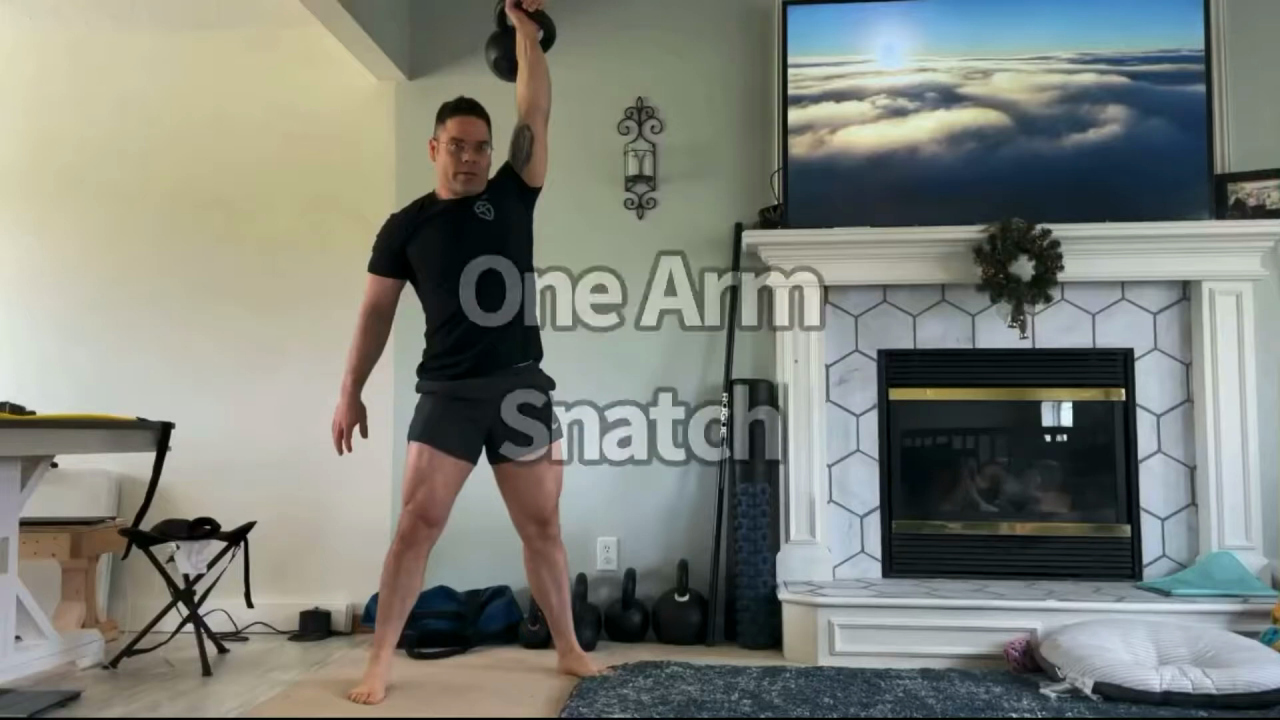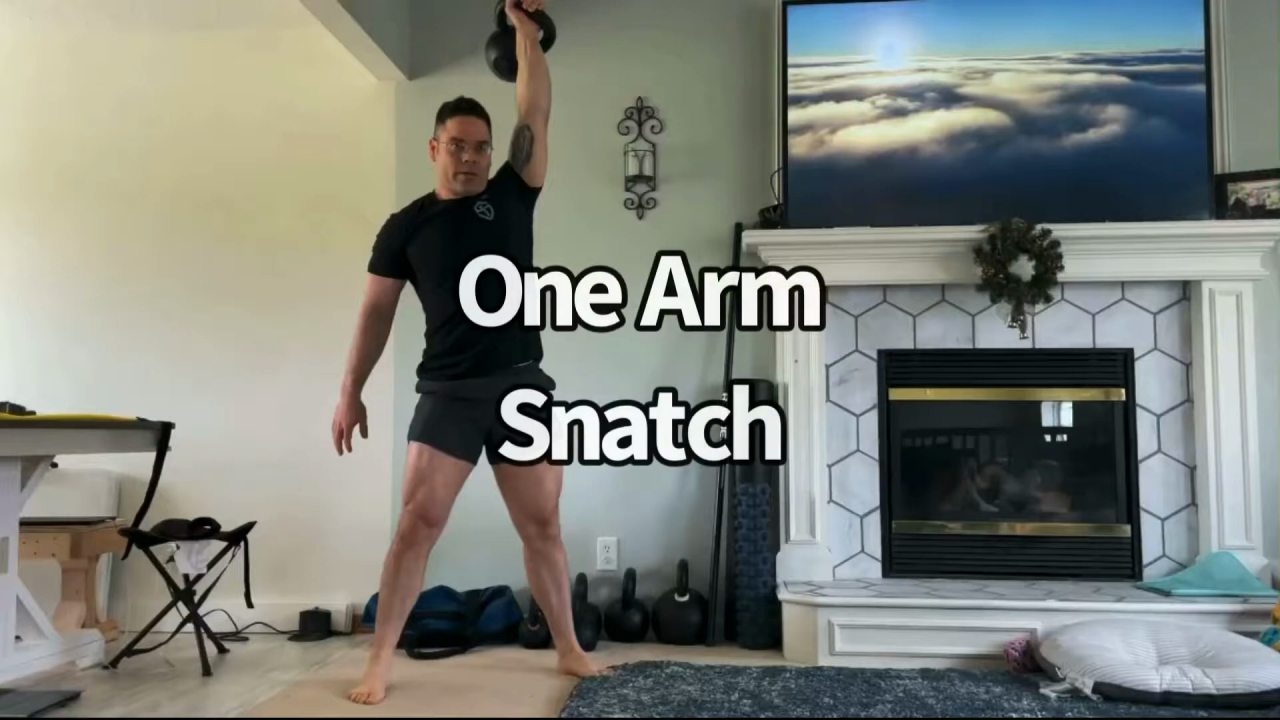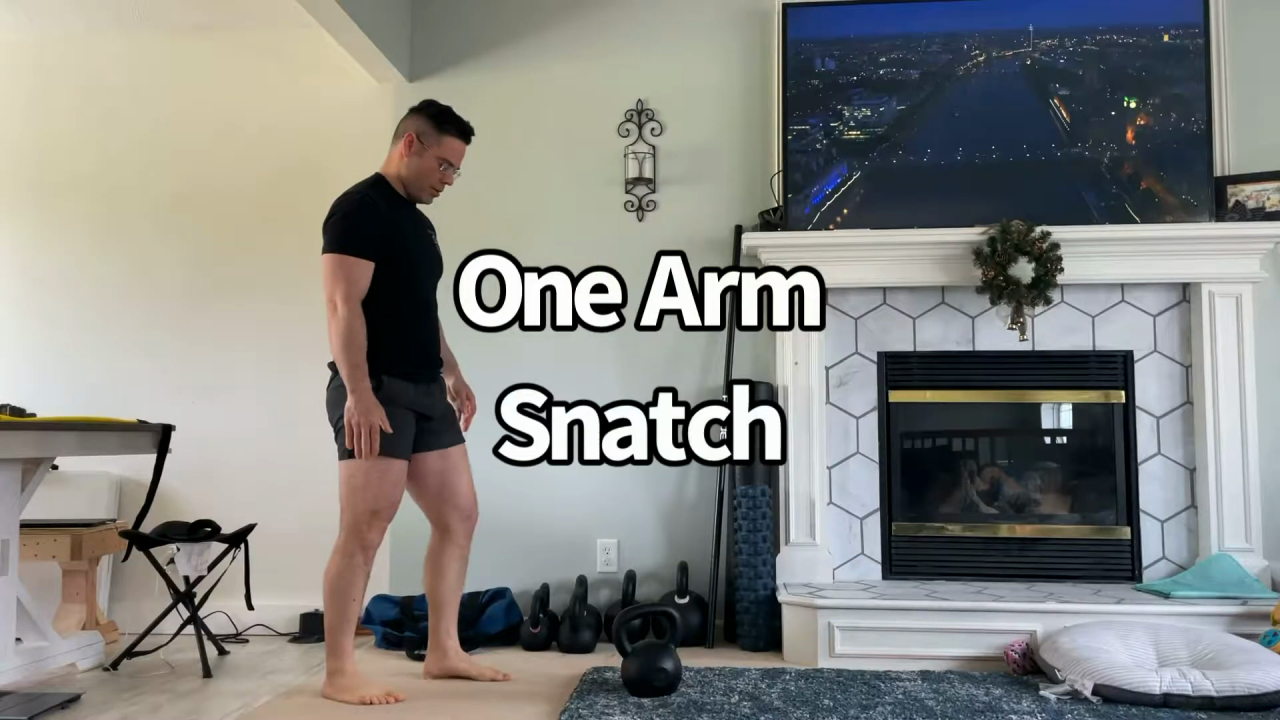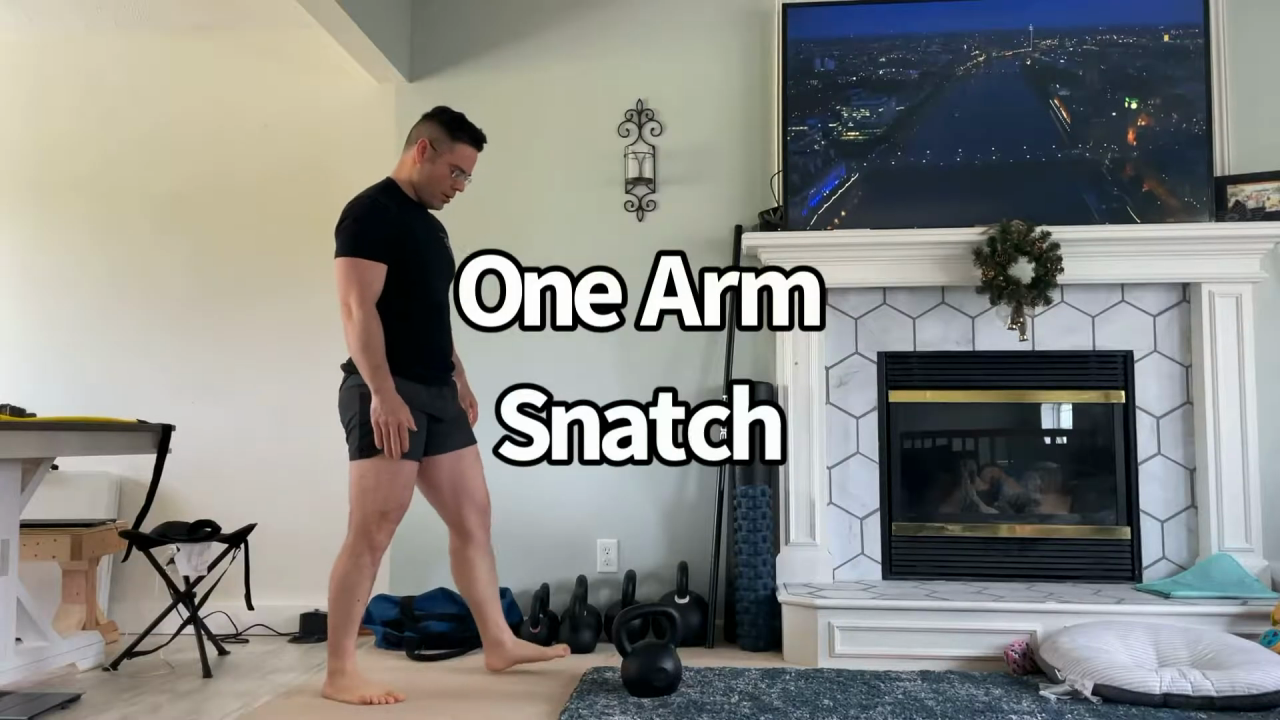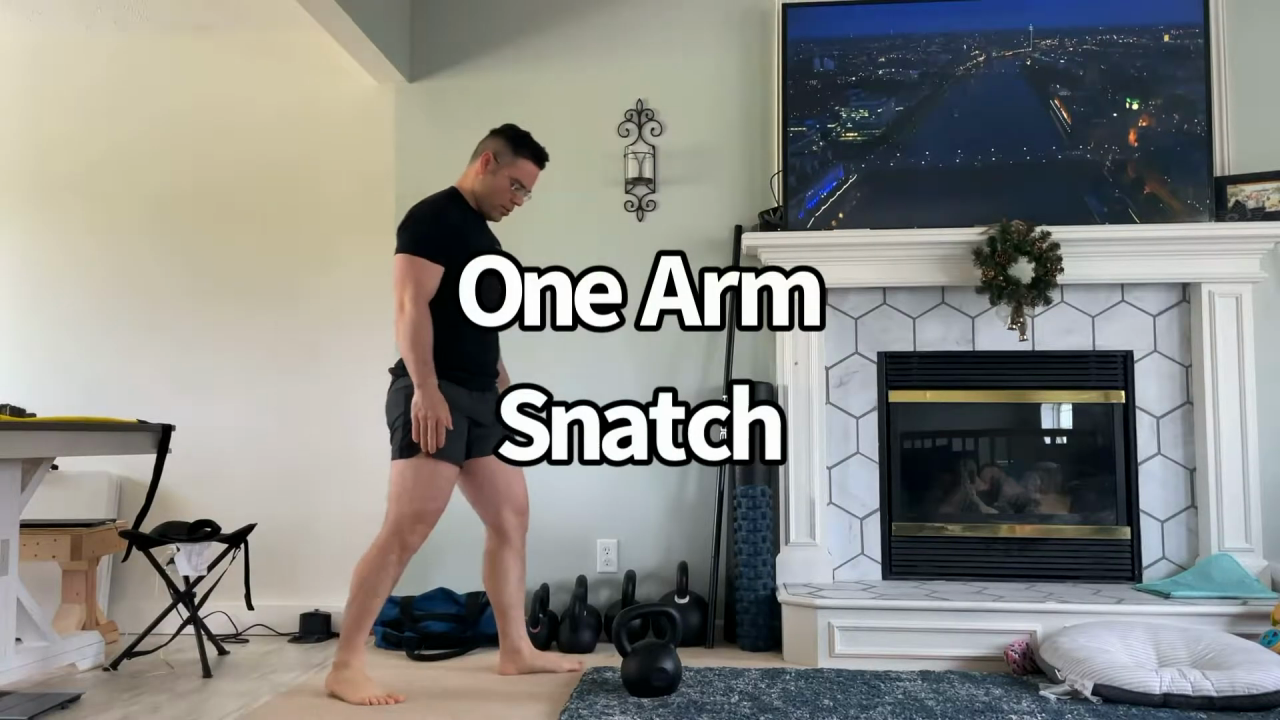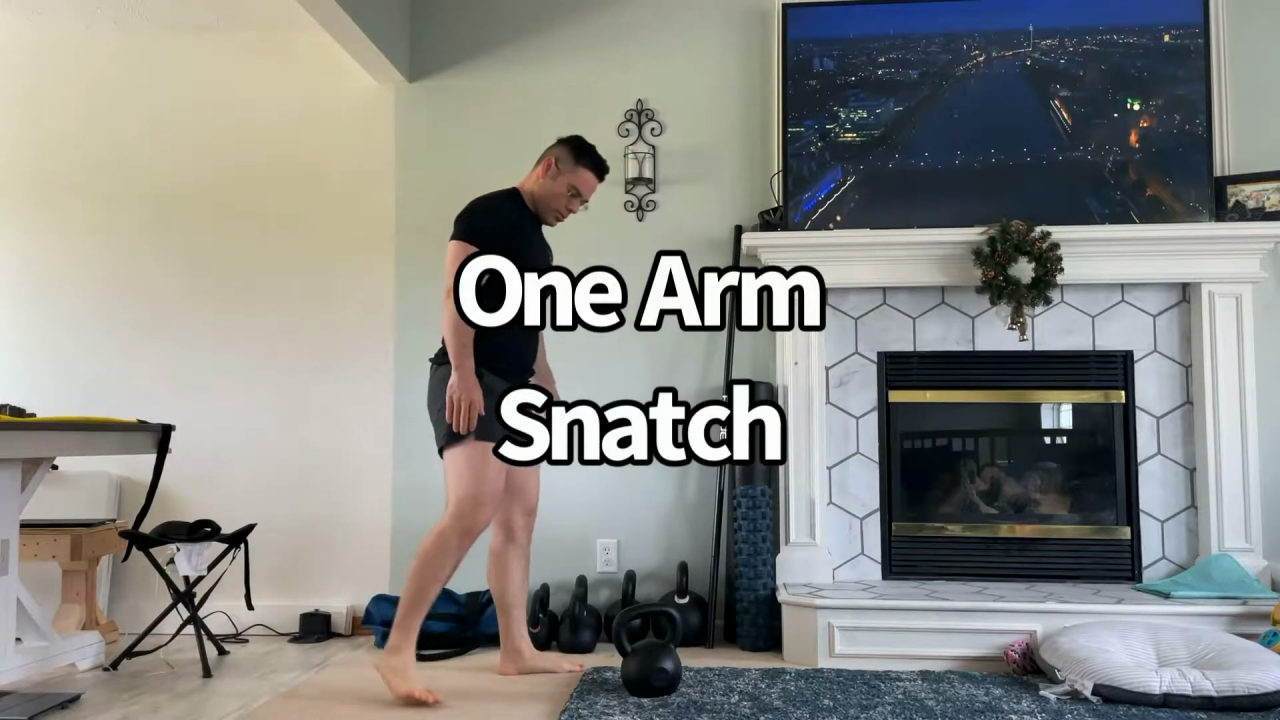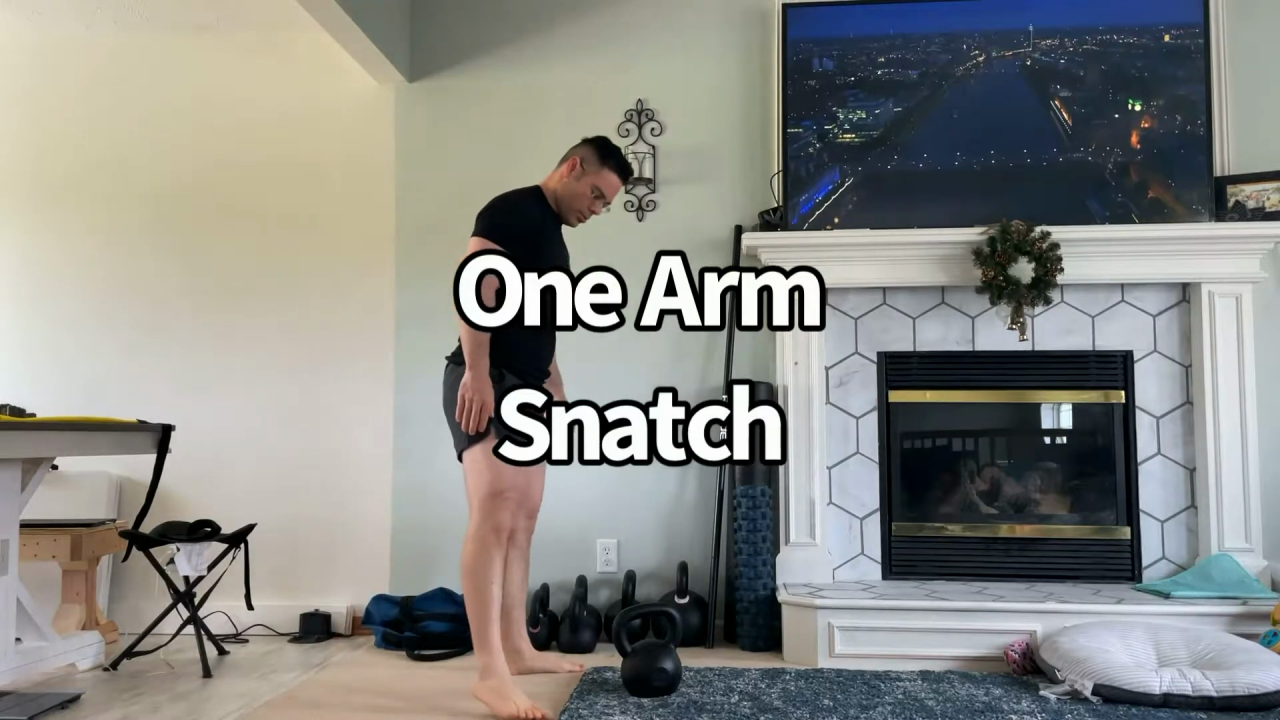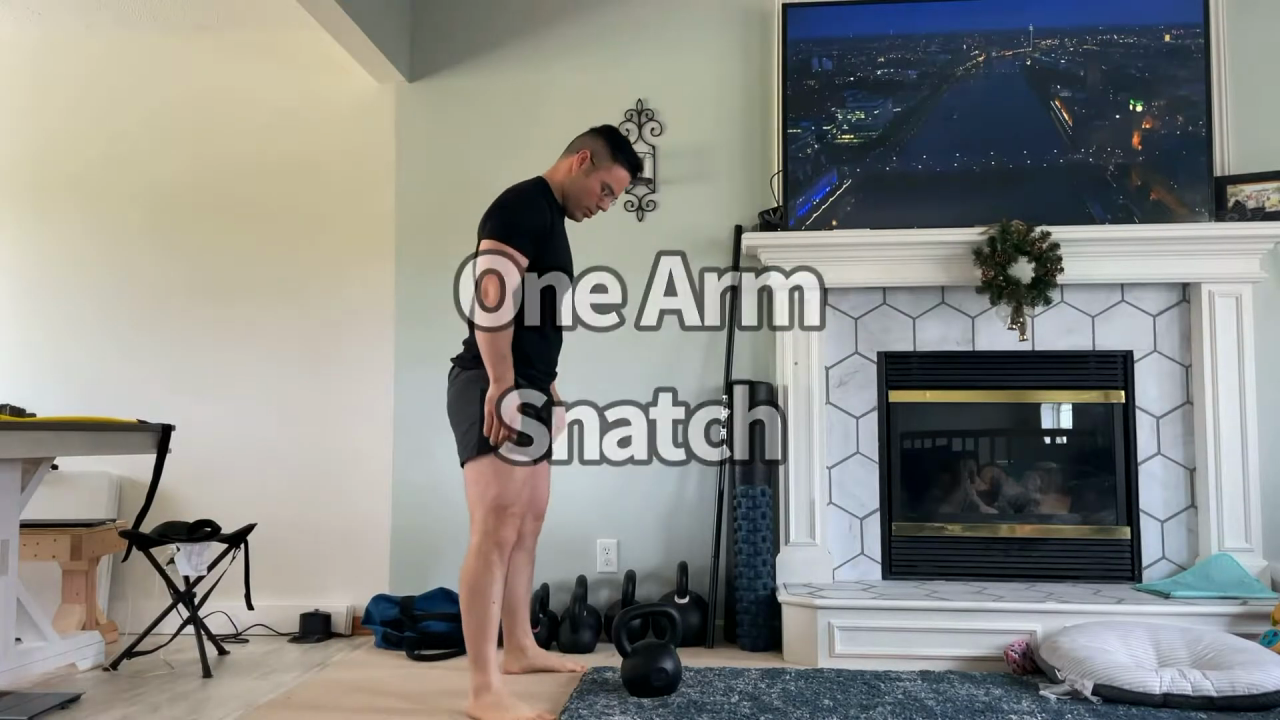
dt=0.3s
person 1, frame 1
left shoulder: (512, 196)
right shoulder: (406, 226)
left elbow: (536, 112)
right elbow: (376, 311)
right wrist: (351, 392)
left hip: (521, 388)
right hip: (448, 394)
left knee: (542, 526)
right knee: (417, 524)
left ankle: (569, 649)
right ankle: (379, 662)
person 1, frame 2
left shoulder: (511, 195)
right shoulder: (406, 225)
left elbow: (536, 115)
right elbow: (376, 310)
right wrist: (350, 392)
left hip: (520, 385)
right hip: (447, 392)
left knee: (542, 525)
right knee: (417, 524)
left ankle: (569, 649)
right ankle: (379, 661)
person 1, frame 3
left shoulder: (418, 221)
right shoulder: (358, 209)
right elbow: (343, 306)
left wrist: (454, 374)
right wrist: (359, 394)
left hip: (425, 393)
right hip: (375, 394)
left knee: (459, 517)
right knee: (364, 532)
left ankle: (442, 650)
right ankle: (338, 671)
person 1, frame 4
left shoulder: (430, 225)
right shoulder: (370, 212)
right elbow: (357, 309)
left wrist: (459, 379)
right wrist: (382, 394)
left hip: (436, 395)
right hip: (388, 395)
left knee: (473, 518)
right knee: (371, 533)
left ankle: (499, 643)
right ankle: (339, 672)
person 1, frame 5
left shoulder: (484, 235)
right shoulder: (432, 219)
right elbow: (411, 307)
left wrist: (505, 388)
right wrist: (425, 390)
left hip: (482, 398)
right hip: (436, 397)
left knee: (511, 522)
right knee: (406, 531)
left ankle: (516, 649)
right ankle: (347, 665)
person 1, frame 6
left shoulder: (537, 238)
right shoulder: (489, 213)
right elbow: (456, 294)
left wrist: (548, 389)
right wrist: (462, 374)
left hip: (514, 390)
right hip: (472, 386)
left knee: (519, 521)
right knee: (471, 514)
left ankle: (517, 649)
right ankle: (398, 649)
person 1, frame 7
left shoulder: (552, 234)
right shoulder: (512, 211)
right elbow: (477, 291)
left wrist: (555, 388)
right wrist: (477, 373)
left hip: (524, 388)
right hip: (488, 384)
left knee: (520, 523)
right knee: (493, 517)
left ankle: (517, 649)
right ankle: (491, 671)
person 1, frame 8
left shoulder: (551, 220)
right shoulder: (521, 205)
right elbow: (491, 296)
left wrist: (547, 391)
right wrist: (501, 383)
left hip: (527, 391)
right hip: (493, 388)
left knee: (526, 524)
right knee: (496, 531)
left ankle: (520, 647)
